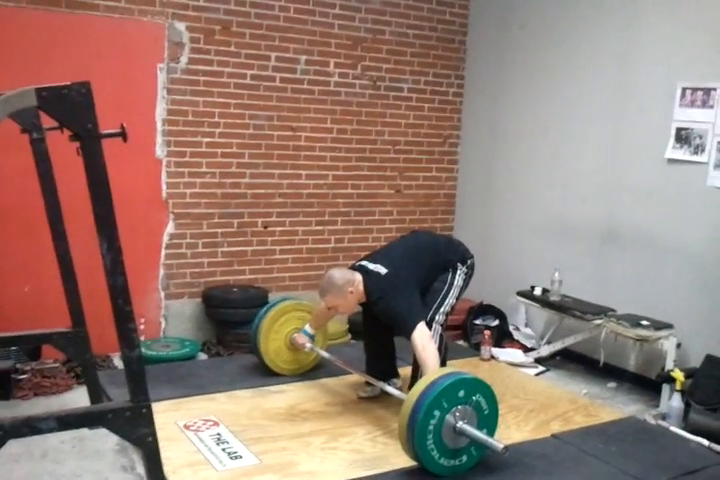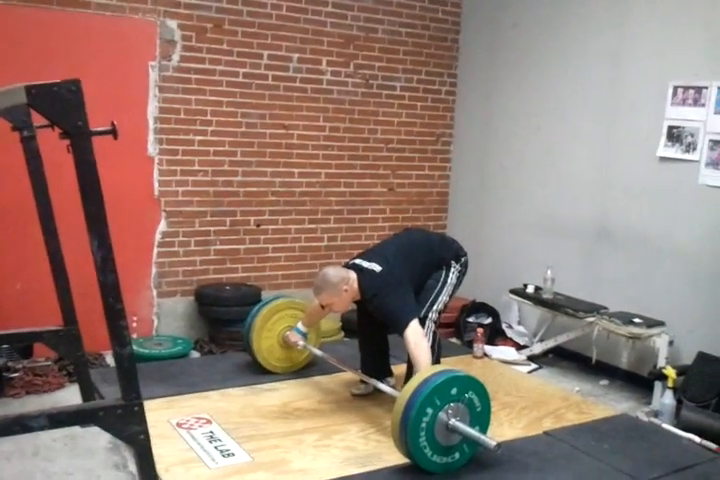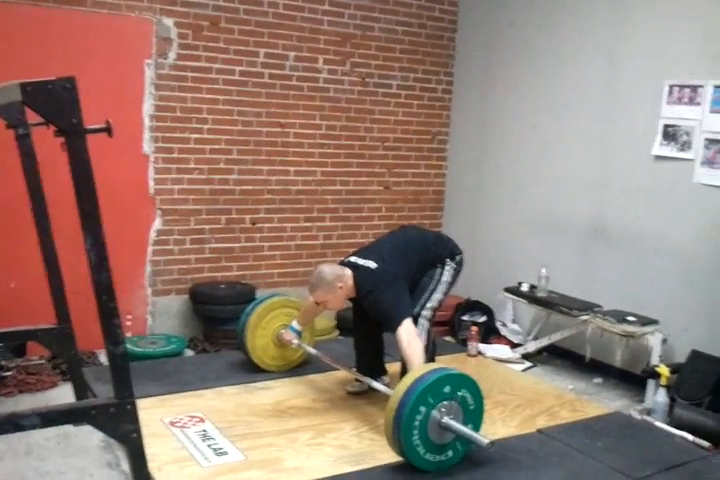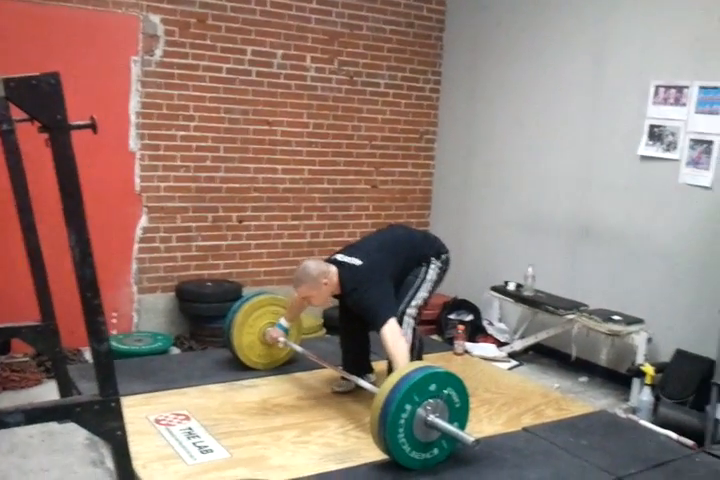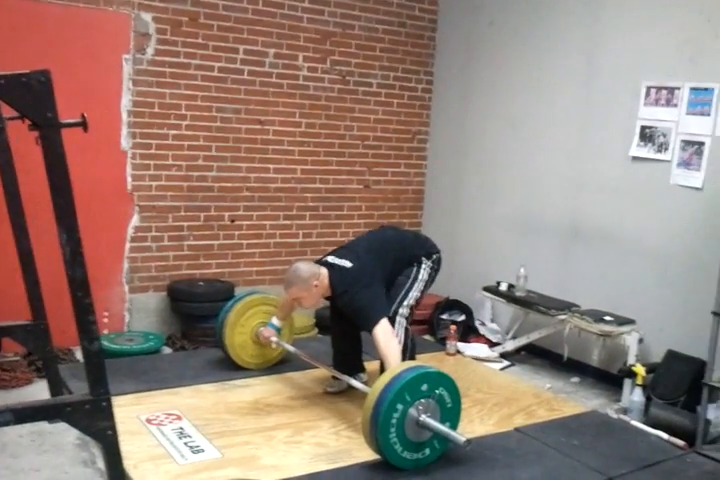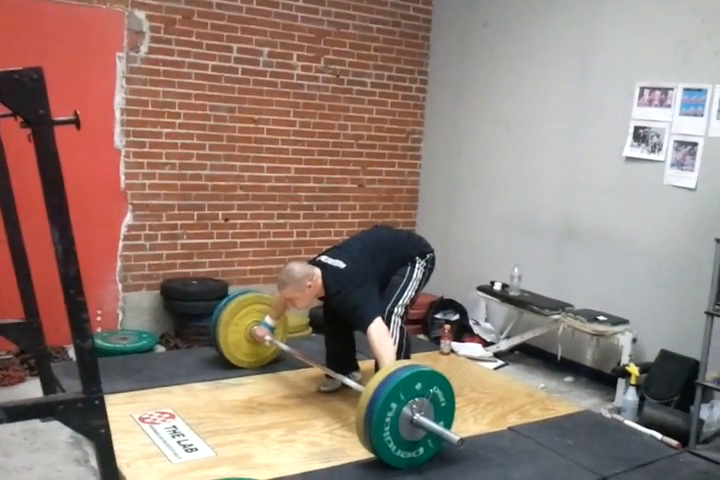
dt=0.1s
person 1, frame 1
left shoulder: (388, 293)
right shoulder: (351, 279)
left elbow: (422, 339)
right elbow: (326, 307)
right wrist: (307, 332)
left hip: (454, 263)
right hip: (420, 256)
left knee: (429, 322)
right knee: (374, 316)
right ankle: (384, 378)
person 1, frame 2
left shoulder: (383, 291)
right shoulder: (345, 276)
left elbow: (414, 336)
right elbow: (319, 305)
right wrist: (300, 330)
left hip: (447, 260)
right hip: (413, 255)
left knee: (422, 319)
right knee: (369, 314)
right ankle: (378, 376)
person 1, frame 3
left shoulder: (378, 288)
right shoulder: (341, 273)
left elbow: (407, 334)
right elbow: (315, 302)
right wrist: (295, 329)
left hip: (443, 258)
right hip: (410, 253)
left knee: (416, 317)
right knee: (365, 313)
right ankle: (372, 374)
person 1, frame 4
left shoulder: (363, 286)
right shoulder: (326, 270)
left elbow: (391, 332)
right elbow: (300, 298)
right wrist: (282, 326)
left hip: (429, 257)
right hip: (395, 252)
left knee: (402, 314)
right knee: (350, 311)
right ankle: (359, 372)
person 1, frame 5
left shoulder: (353, 287)
right shoulder: (317, 273)
left elbow: (383, 333)
right elbow: (290, 298)
right wrist: (274, 325)
left hip: (421, 258)
right hip: (386, 254)
left knee: (394, 315)
right knee: (342, 311)
right ankle: (351, 372)
person 1, frame 6
left shoulder: (346, 287)
right shoulder: (311, 273)
left elbow: (377, 331)
right elbow: (284, 297)
right wrist: (268, 324)
left hip: (414, 257)
right hip: (379, 254)
left knee: (389, 313)
right knee: (334, 311)
right ankle: (344, 370)
